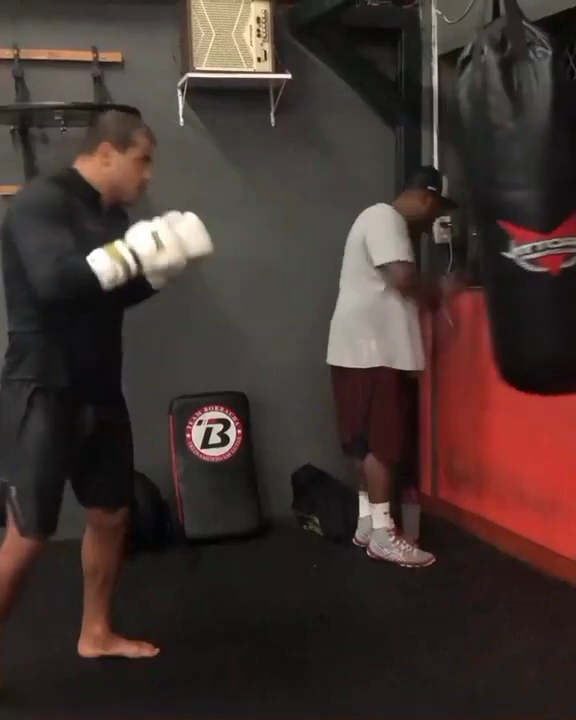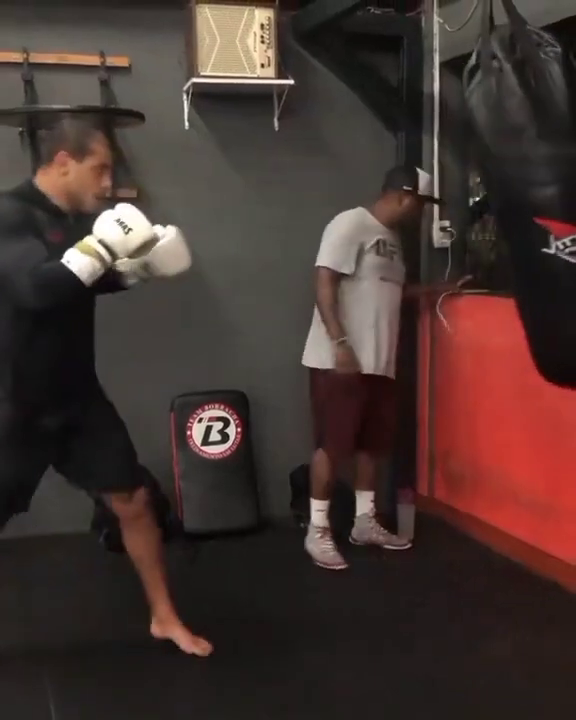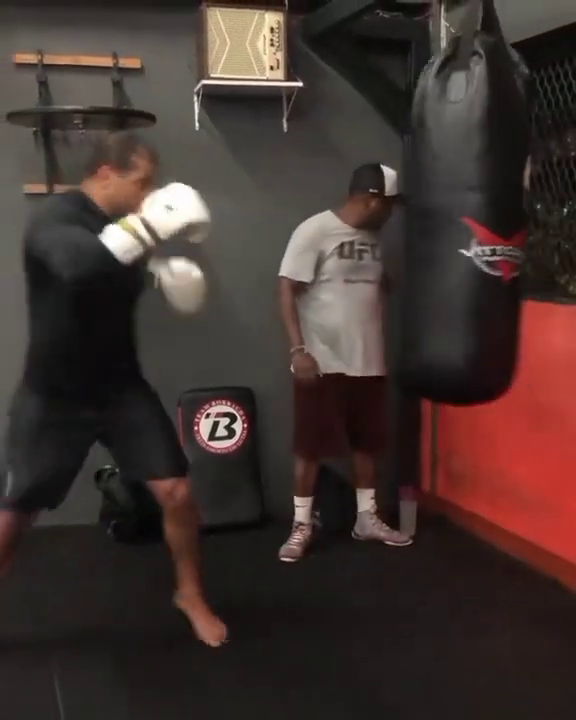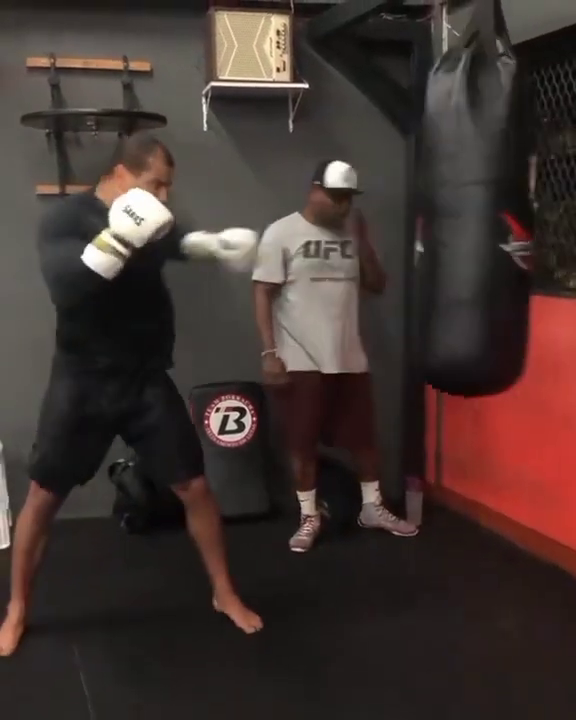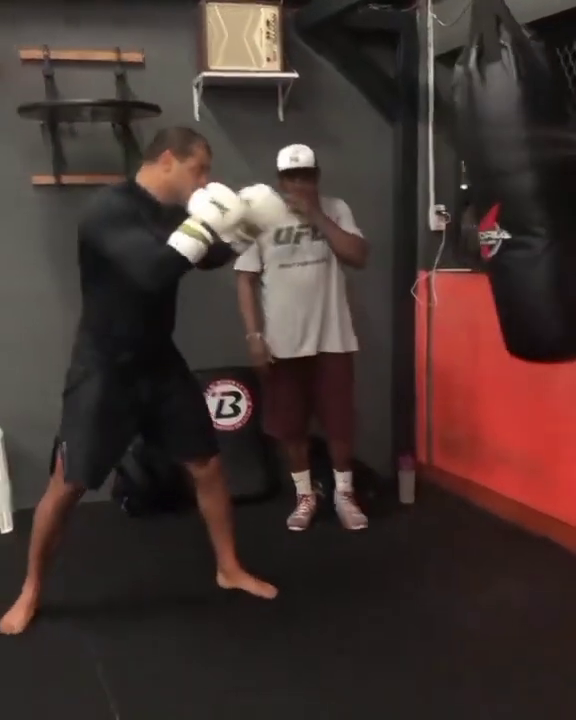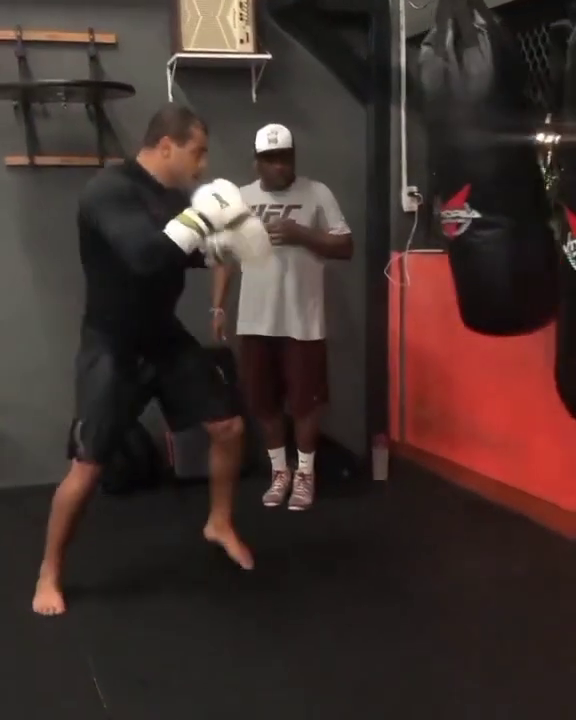
dt=0.4s
person 1, frame 1
left shoulder: (110, 212)
right elbow: (55, 282)
left wrist: (162, 261)
right wrist: (135, 251)
left hip: (98, 389)
left knee: (110, 516)
left ankle: (96, 632)
person 1, frame 2
left shoulder: (79, 218)
left elbow: (96, 281)
left wrist: (142, 261)
right wrist: (105, 244)
left hip: (76, 394)
left knee: (132, 503)
left ankle: (165, 619)
person 1, frame 3
left shoulder: (121, 219)
right shoulder: (56, 217)
right elbow: (82, 268)
right wrist: (150, 224)
left hip: (121, 386)
right hip: (54, 394)
left knee: (176, 491)
left ankle: (191, 597)
person 1, frame 4
left shoulder: (145, 217)
right shoulder: (64, 220)
left elbow: (171, 241)
right elbow: (70, 292)
left wrist: (210, 243)
right wrist: (119, 235)
left hip: (145, 381)
right hip: (80, 382)
left knee: (195, 489)
right knee: (43, 498)
left ankle: (225, 595)
person 1, frame 5
left shoulder: (168, 207)
right shoulder: (109, 209)
left elbow: (205, 257)
right elbow: (152, 271)
left wrist: (242, 228)
right wrist: (202, 223)
left hip: (159, 362)
right hip: (104, 369)
left knee: (208, 467)
right knee: (67, 486)
left ankle: (230, 569)
person 1, frame 6
left shoulder: (170, 192)
right shoulder: (109, 190)
right elbow: (146, 256)
left wrist: (222, 242)
right wrist: (201, 216)
left hip: (165, 336)
right hip: (111, 347)
left knee: (229, 427)
right knee: (88, 468)
left ankle: (220, 524)
right ankle: (50, 573)
person 2, frame 1
left shoulder: (390, 222)
right shoulder: (384, 218)
right elbow: (403, 278)
left wrist: (427, 291)
right wrist: (439, 290)
left hip: (379, 349)
right hip: (367, 351)
left knee: (372, 441)
right knee: (379, 442)
left ankle: (367, 524)
right ankle: (383, 535)
person 2, frame 2
left shoulder: (390, 236)
right shoulder: (350, 224)
right elbow: (324, 282)
right wrist: (339, 343)
left hip: (377, 359)
right hip: (340, 356)
left knee: (371, 442)
right knee: (334, 441)
left ankle: (365, 521)
right ankle: (318, 530)
person 2, frame 3
left shoulder: (372, 237)
right shoulder: (314, 232)
right elbow: (287, 291)
right wrist: (298, 350)
left hip: (368, 361)
right hip: (322, 360)
left knee: (367, 441)
right knee: (311, 445)
left ankle: (367, 518)
right ankle: (302, 524)
person 2, frame 4
left shoulder: (352, 233)
right shoulder: (281, 233)
left elbow: (376, 285)
right elbow: (263, 295)
left wrist: (364, 243)
right wrist: (270, 352)
left hip: (349, 358)
right hip: (300, 360)
left knee: (362, 437)
right knee: (302, 443)
left ankle: (372, 508)
right ankle: (309, 517)
person 2, frame 5
left shoulder: (335, 210)
left elbow: (359, 257)
right elbow: (246, 281)
left wrist: (318, 217)
right wrist: (254, 335)
left hip: (332, 339)
right hip: (282, 344)
left knee: (339, 421)
right knee: (289, 426)
left ankle: (343, 494)
right ankle: (305, 496)
person 2, frame 6
left shoulder: (317, 194)
right shoulder: (240, 198)
left elbow: (345, 247)
left wrist: (301, 234)
right wrist: (218, 307)
left hip: (302, 321)
right hip: (254, 321)
left knee: (305, 401)
right knee: (264, 402)
left ankle: (305, 474)
right ankle: (279, 472)
